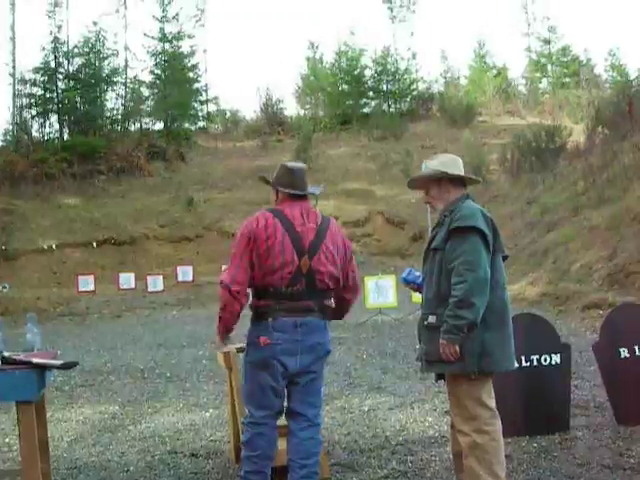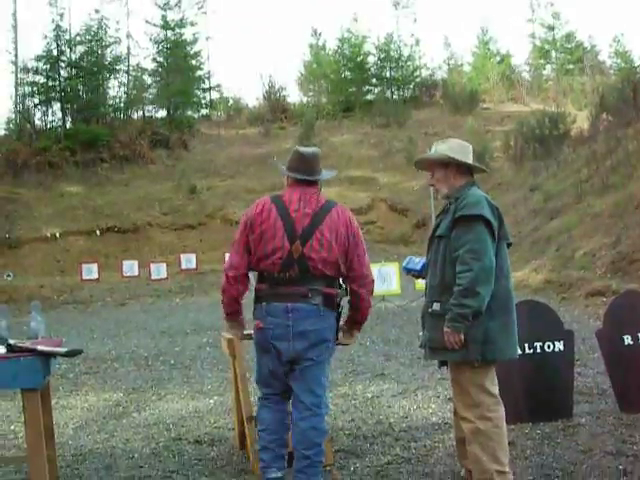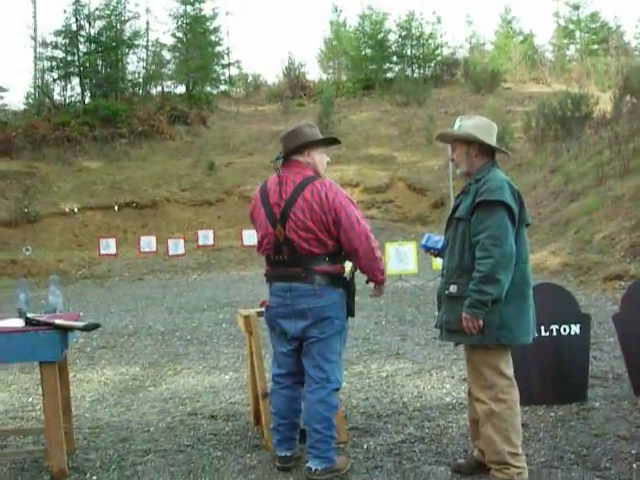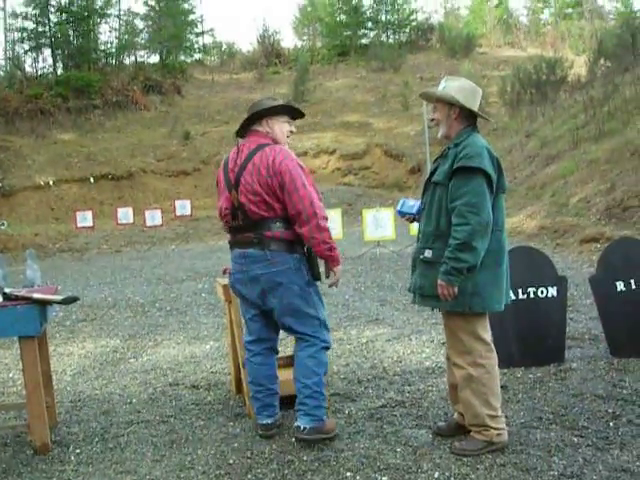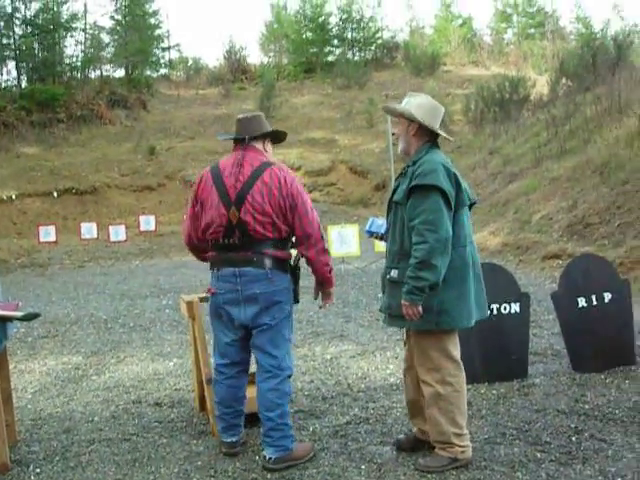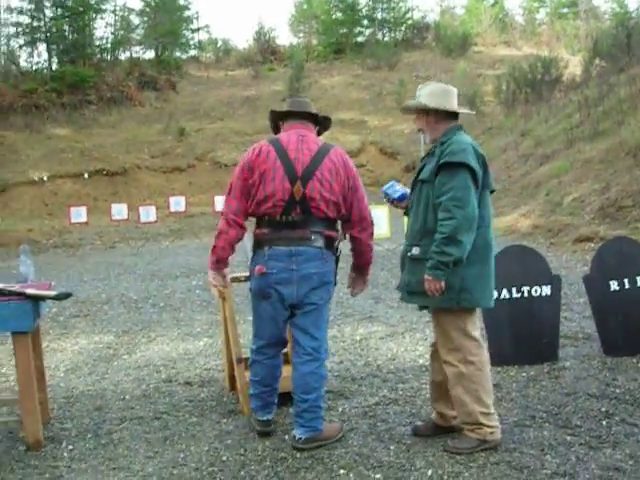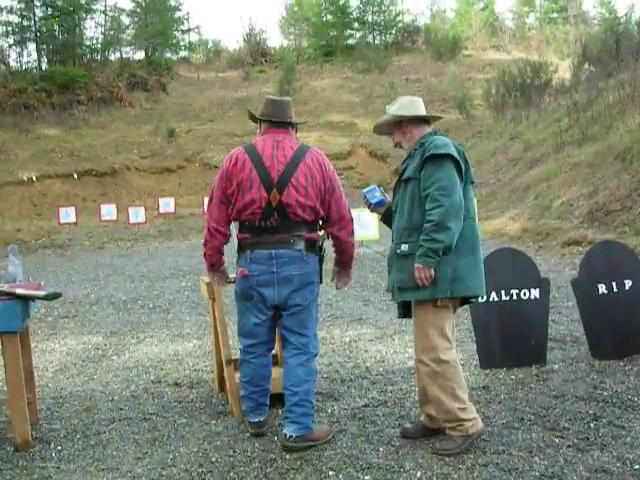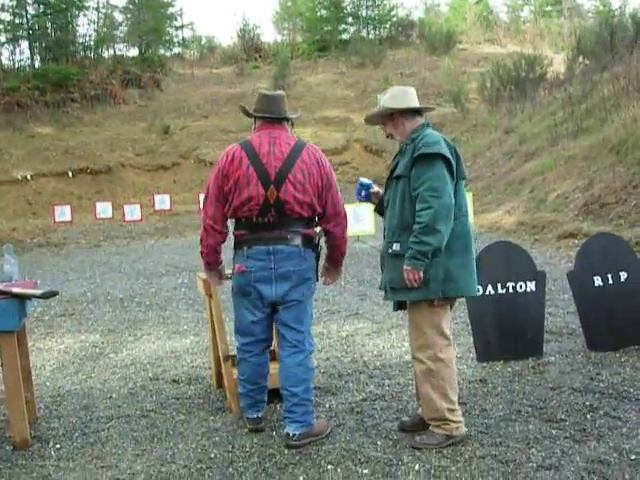
dt=0.5s
person 1, frame 1
left shoulder: (467, 217)
right shoulder: (457, 218)
left elbow: (471, 281)
left wrist: (453, 332)
right wrist: (425, 285)
left hip: (468, 342)
right hip: (461, 340)
left knee: (476, 420)
right knee: (463, 419)
person 1, frame 2
left shoulder: (472, 205)
right shoulder: (461, 206)
left elbow: (476, 270)
left wrist: (457, 320)
right wrist: (428, 272)
left hip: (471, 330)
right hip: (464, 329)
left knee: (479, 409)
right knee: (466, 407)
person 1, frame 3
left shoulder: (492, 189)
right shoulder: (481, 186)
left elbow: (496, 256)
left wrist: (476, 306)
right wrist: (447, 250)
left hip: (487, 313)
right hip: (479, 309)
left knee: (494, 388)
right knee: (481, 386)
person 1, frame 4
left shoulder: (471, 154)
right shoulder: (460, 151)
left elbow: (473, 222)
left wrist: (452, 273)
right wrist: (423, 215)
left hip: (463, 278)
right hip: (454, 273)
left knee: (472, 353)
right knee: (459, 350)
left ankle: (489, 429)
right ankle: (466, 415)
person 1, frame 5
left shoulder: (429, 171)
right shoulder: (426, 167)
left elbow: (433, 240)
left wrist: (414, 292)
right wrist: (390, 234)
left hip: (433, 293)
right hip: (427, 291)
left knee: (439, 371)
right knee: (417, 365)
left ankle: (453, 446)
right ankle: (425, 430)
person 1, frame 6
left shoulder: (457, 152)
right shoulder: (449, 150)
left elbow: (459, 217)
left wrist: (438, 267)
right wrist: (411, 206)
left hip: (452, 275)
right hip: (446, 273)
left knee: (462, 352)
right knee: (443, 349)
left ankle: (482, 428)
right ankle: (447, 416)
person 1, frame 7
left shoulder: (438, 151)
right shoulder: (422, 157)
left elbow: (446, 209)
left wrist: (427, 257)
right wrist: (388, 212)
left hip: (435, 271)
right hip: (423, 271)
left knee: (435, 350)
right knee: (427, 349)
left ankle: (463, 422)
right ankle: (436, 417)
person 1, frame 8
left shoulder: (429, 147)
right shoulder: (415, 150)
left elbow: (437, 209)
left wrist: (417, 258)
right wrist: (383, 202)
left hip: (428, 269)
right hip: (420, 267)
left knee: (431, 347)
right knee: (423, 344)
left ankle: (447, 423)
right ankle: (431, 412)
person 2, frame 1
left shoulder: (258, 225)
right shoulder: (332, 229)
left elbow: (234, 285)
right elbow: (350, 287)
left wrist: (224, 329)
left hip: (269, 331)
right hip: (315, 332)
left knee: (260, 417)
right knee: (307, 417)
person 2, frame 2
left shoulder: (260, 210)
right shoulder: (341, 216)
left elbow: (235, 269)
right elbow: (362, 279)
left wrist: (232, 313)
right wrist: (354, 322)
left hip: (270, 316)
right hip: (316, 318)
left knee: (272, 396)
right knee: (310, 404)
person 2, frame 3
left shoulder: (262, 193)
right shoulder: (326, 192)
right elbow: (362, 243)
right wrist: (378, 277)
left hip: (279, 295)
right hip: (321, 296)
left knee: (285, 376)
right knee: (322, 380)
left ankle: (285, 450)
person 2, frame 4
left shoulder: (229, 163)
right shoulder: (278, 157)
right elbow: (309, 213)
right wrist: (331, 257)
left hip: (242, 263)
right hip: (280, 262)
left knee: (258, 344)
right knee: (313, 337)
left ankle: (266, 418)
right ankle: (310, 420)
person 2, frame 5
left shoulder: (207, 178)
right shoulder: (280, 176)
left elbow: (192, 238)
right elbow: (310, 236)
right wrist: (324, 280)
left hip: (224, 282)
right hip: (268, 282)
left knee: (228, 363)
right knee: (273, 367)
left ankle: (230, 437)
right ankle: (277, 448)
person 2, frame 6
left shoulder: (258, 154)
right shoulder: (338, 158)
left elbow: (232, 215)
right elbow: (360, 221)
left wrist: (218, 262)
right wrist: (361, 267)
left hip: (270, 260)
right hip: (316, 261)
left knee: (266, 344)
right knee: (311, 348)
left ankle: (263, 415)
right ankle: (308, 429)
person 2, frame 7
left shoulder: (237, 159)
right shoulder: (315, 159)
left elbow: (216, 220)
right elbow: (340, 219)
left wrist: (214, 264)
right wrist: (344, 263)
left hip: (253, 263)
right hip: (299, 262)
left knee: (254, 346)
right knee: (300, 348)
left ankle: (256, 417)
right ankle: (298, 427)
person 2, frame 8
left shoulder: (232, 156)
right shoulder: (312, 156)
left elbow: (212, 218)
right elbow: (334, 217)
left wrist: (211, 262)
right wrist: (335, 261)
left hip: (250, 260)
right hip: (296, 259)
left knee: (251, 343)
right knee: (296, 345)
left ankle: (254, 413)
right ankle: (299, 425)
